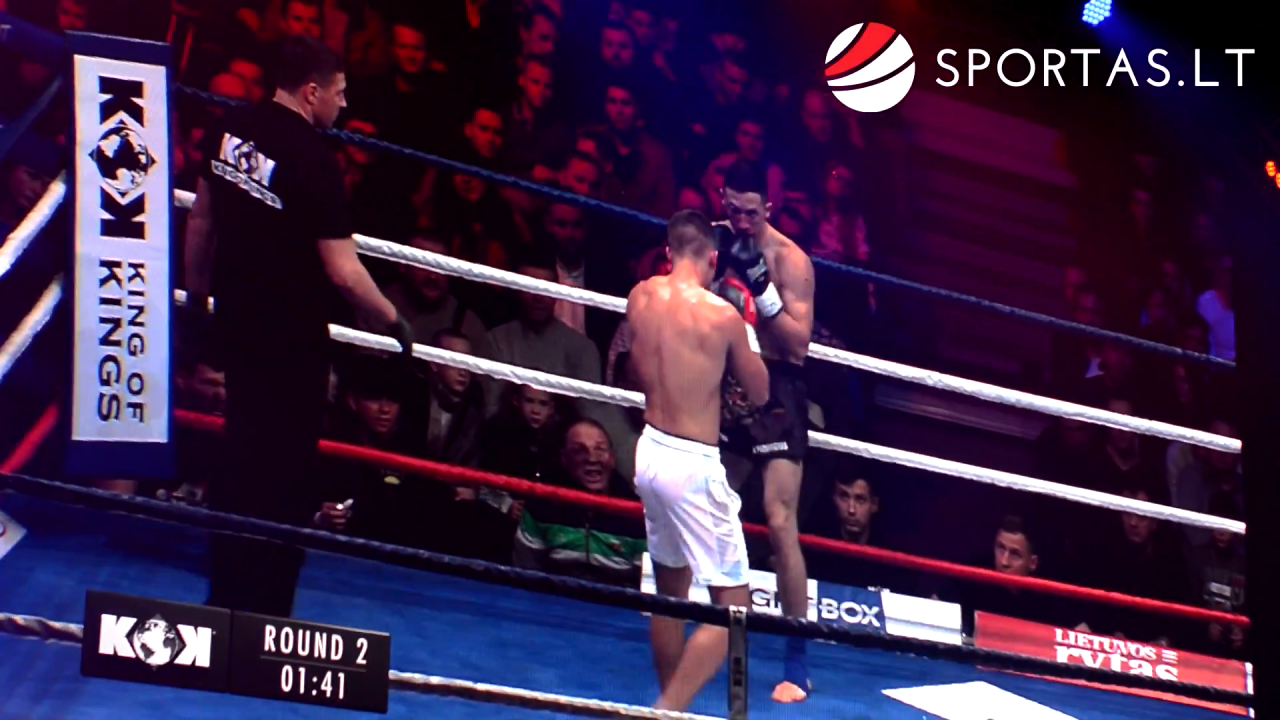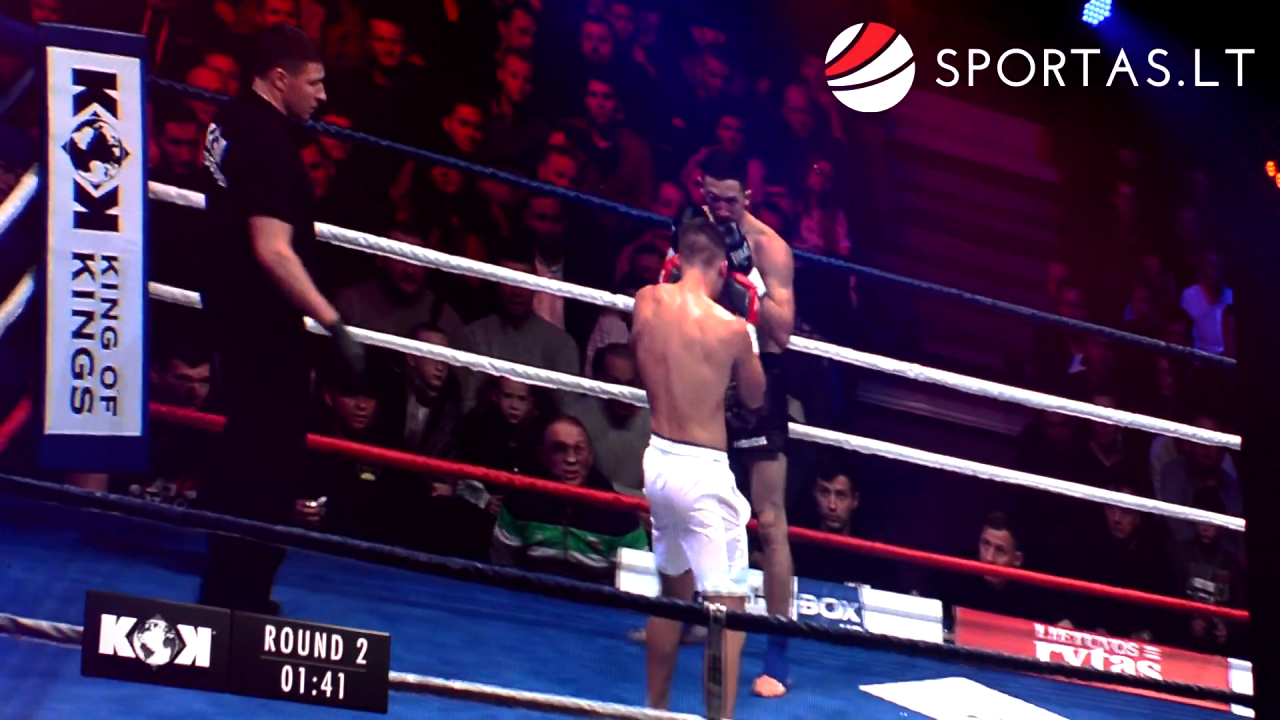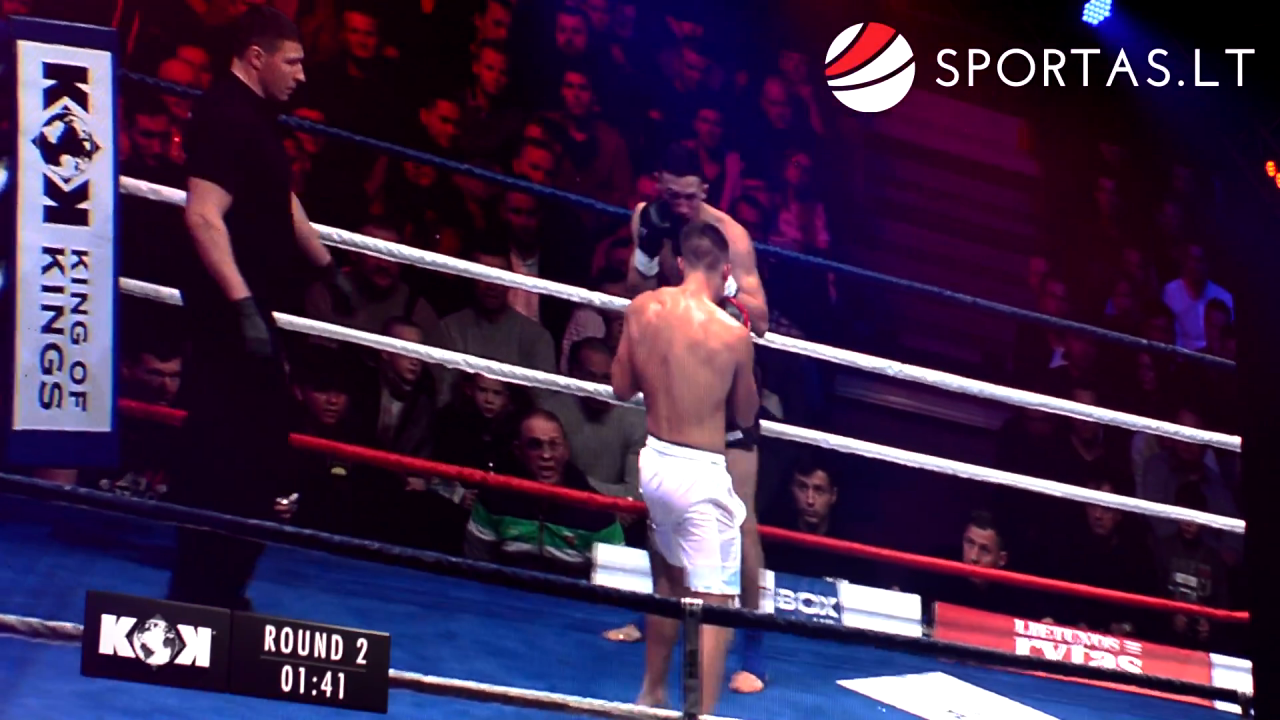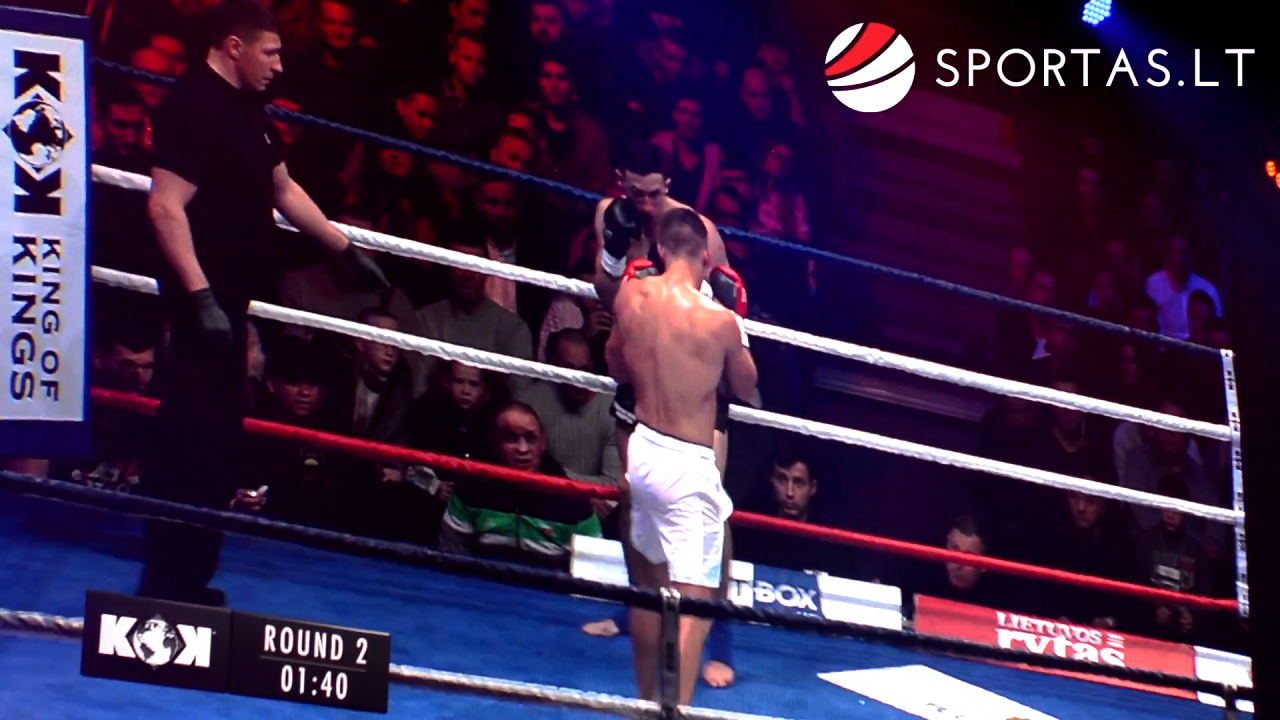
dt=0.2s
person 1, frame 1
left shoulder: (231, 129)
right shoulder: (312, 159)
left elbow: (201, 220)
right elbow: (343, 271)
left wrist: (198, 293)
right wrist: (394, 322)
left hip: (237, 317)
right hip: (291, 331)
left knee: (251, 449)
right knee: (286, 469)
left ankle: (230, 589)
right ankle: (259, 610)
person 1, frame 2
left shoulder: (234, 120)
right shoulder: (269, 143)
right elbow: (273, 251)
right wrist: (335, 324)
left hip: (232, 307)
right hip: (265, 319)
left knee: (251, 447)
right knee: (272, 457)
left ankle: (228, 591)
right ankle: (235, 601)
person 1, frame 3
left shoulder: (246, 111)
right shoulder: (230, 116)
left elbow: (283, 204)
right elbow: (203, 216)
left wrist: (328, 267)
right wrist: (243, 305)
left hip: (228, 302)
right hip: (230, 304)
left knee: (222, 443)
right knee: (249, 444)
left ankle: (201, 584)
right ankle: (205, 591)
person 1, frame 4
left shoulder: (243, 106)
right shoulder: (195, 104)
left elbow: (283, 190)
right elbow: (165, 206)
left wrist: (347, 250)
right wrist: (201, 296)
left hip: (228, 291)
right hip: (206, 296)
left knee: (200, 436)
right knee: (204, 441)
left ankle: (174, 578)
right ankle: (172, 585)
person 2, frame 1
left shoulder: (791, 259)
right shoulder: (717, 237)
left elbow: (799, 344)
left wrist: (762, 286)
left hip: (778, 388)
right hip: (731, 379)
left knee: (780, 524)
left ankle: (797, 661)
person 2, frame 2
left shoulder: (770, 246)
left elbow: (782, 331)
left wrist: (745, 268)
left hip: (757, 377)
left knee: (769, 521)
left ankle: (777, 656)
person 2, frame 3
left shoulder: (731, 236)
right shoulder: (647, 219)
left elbow: (759, 322)
right elbow: (639, 299)
left wrist: (718, 275)
right wrist: (647, 246)
left knee: (739, 518)
left ankle: (752, 652)
person 2, frame 4
left shoulder: (698, 229)
right shoulder: (608, 214)
right elbow: (606, 299)
right wrist: (613, 247)
right knee: (632, 495)
left ankle: (719, 635)
person 3, frame 1
left shoulder: (640, 295)
right shoulder: (722, 314)
right elbow: (759, 393)
left hip: (650, 453)
right hip: (693, 465)
left knee: (670, 591)
right knee: (731, 605)
left ankle: (670, 711)
right ankle: (668, 712)
person 3, frame 2
left shoulder: (646, 301)
right shoulder: (728, 327)
right elbow: (755, 398)
left hip: (658, 461)
right hip: (703, 472)
left knee: (675, 591)
right knee: (727, 614)
person 3, frame 3
left shoulder: (643, 308)
right shoulder: (732, 333)
left elbow: (621, 387)
right elbow: (745, 416)
left hip: (654, 462)
right hip: (701, 475)
left knee: (671, 579)
left ankle: (650, 693)
person 3, frame 4
left shoulder: (630, 295)
right shoulder: (719, 320)
right elbow: (746, 389)
left hip: (644, 453)
right hip: (689, 467)
left knee: (651, 582)
right knee: (692, 608)
left ankle: (647, 702)
